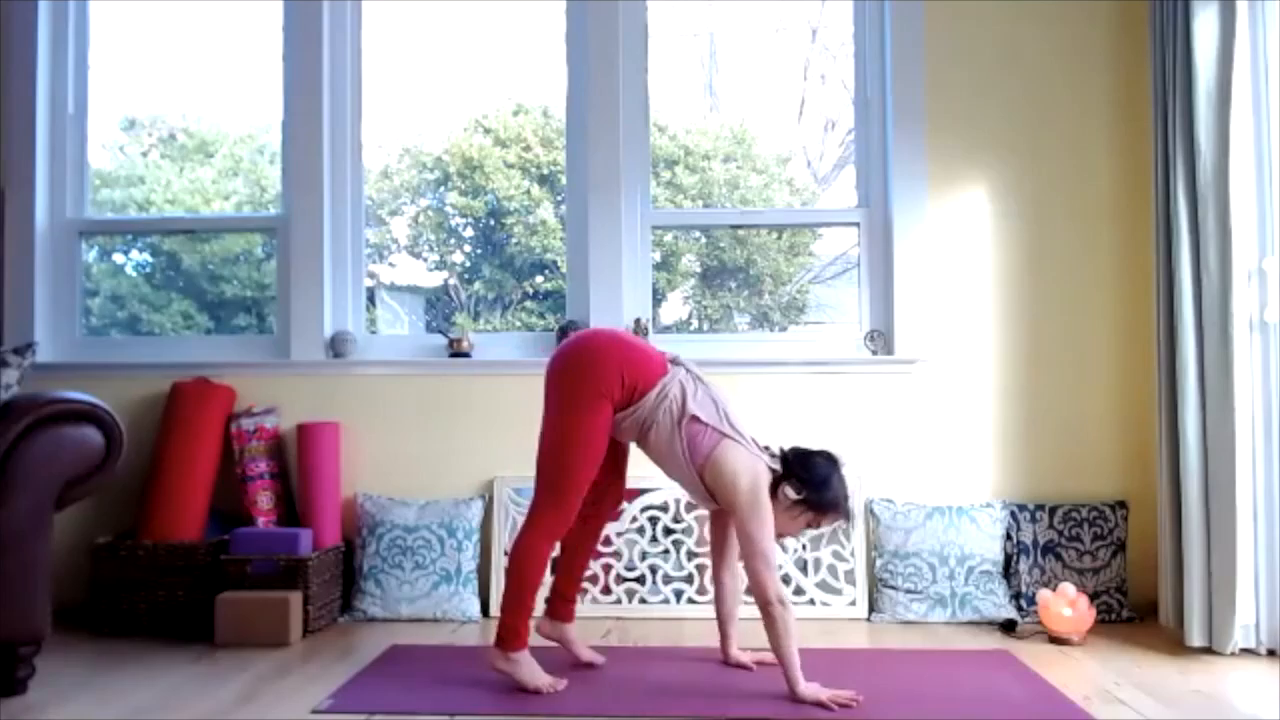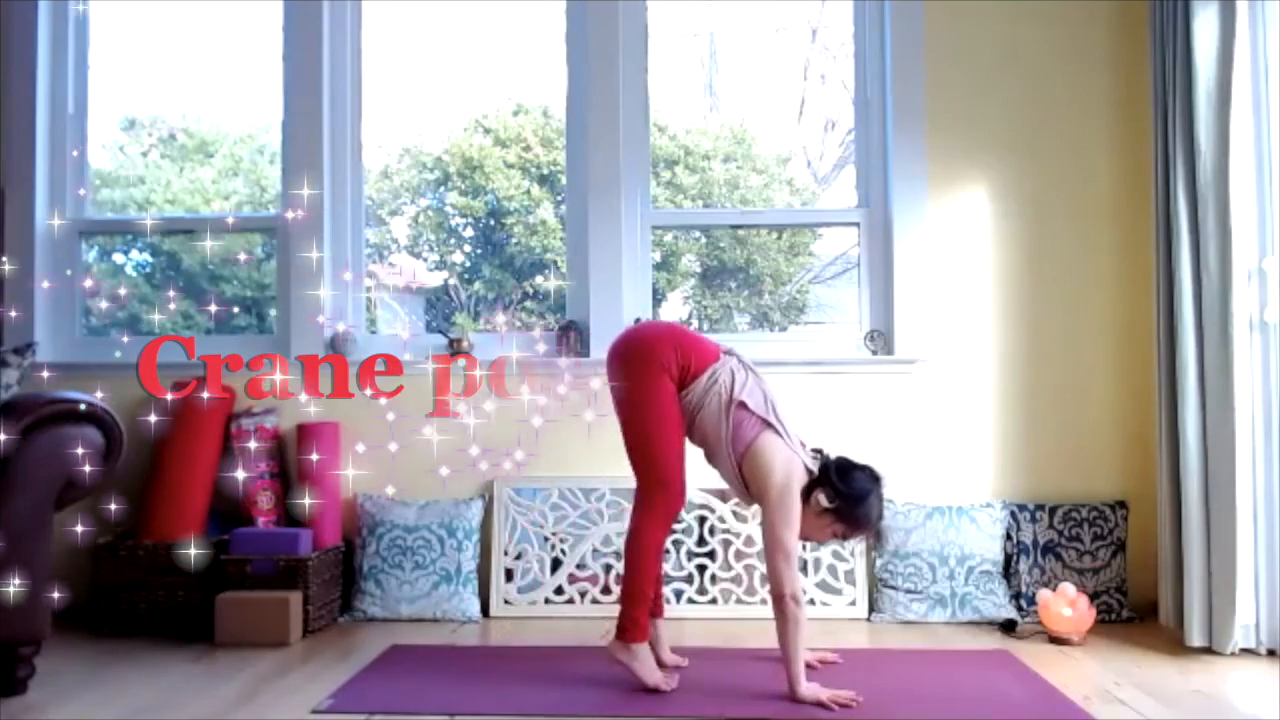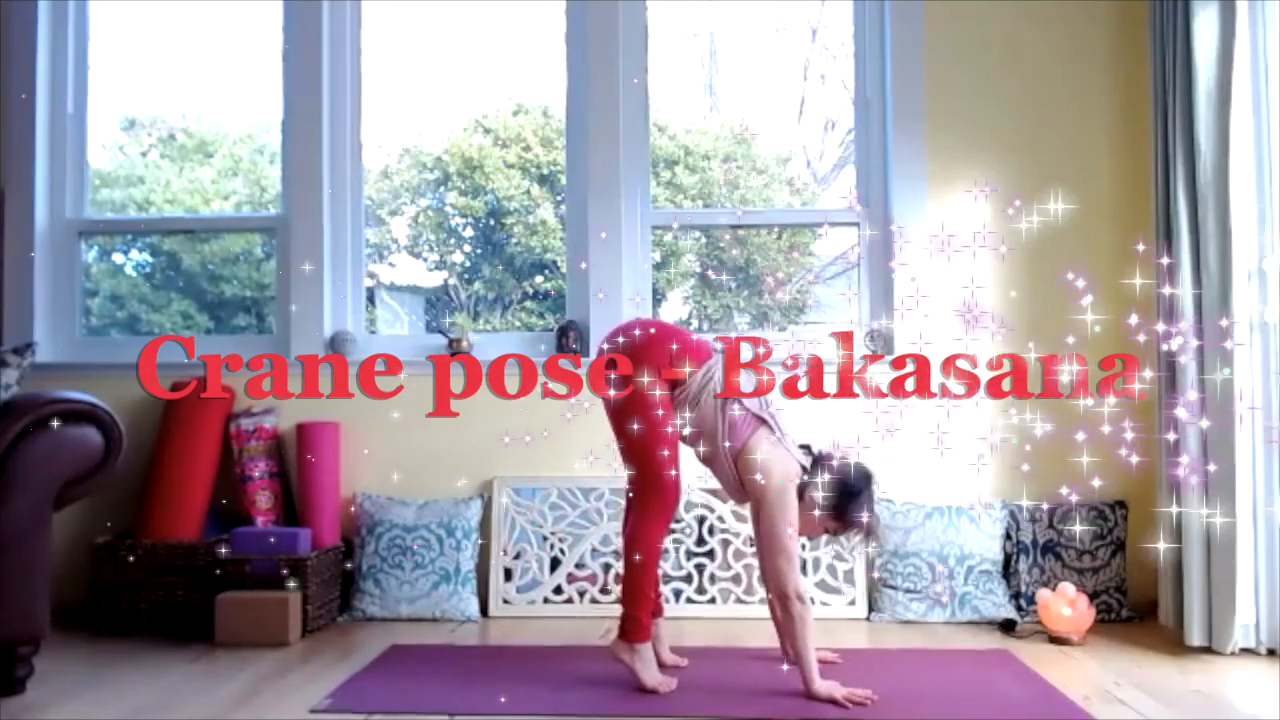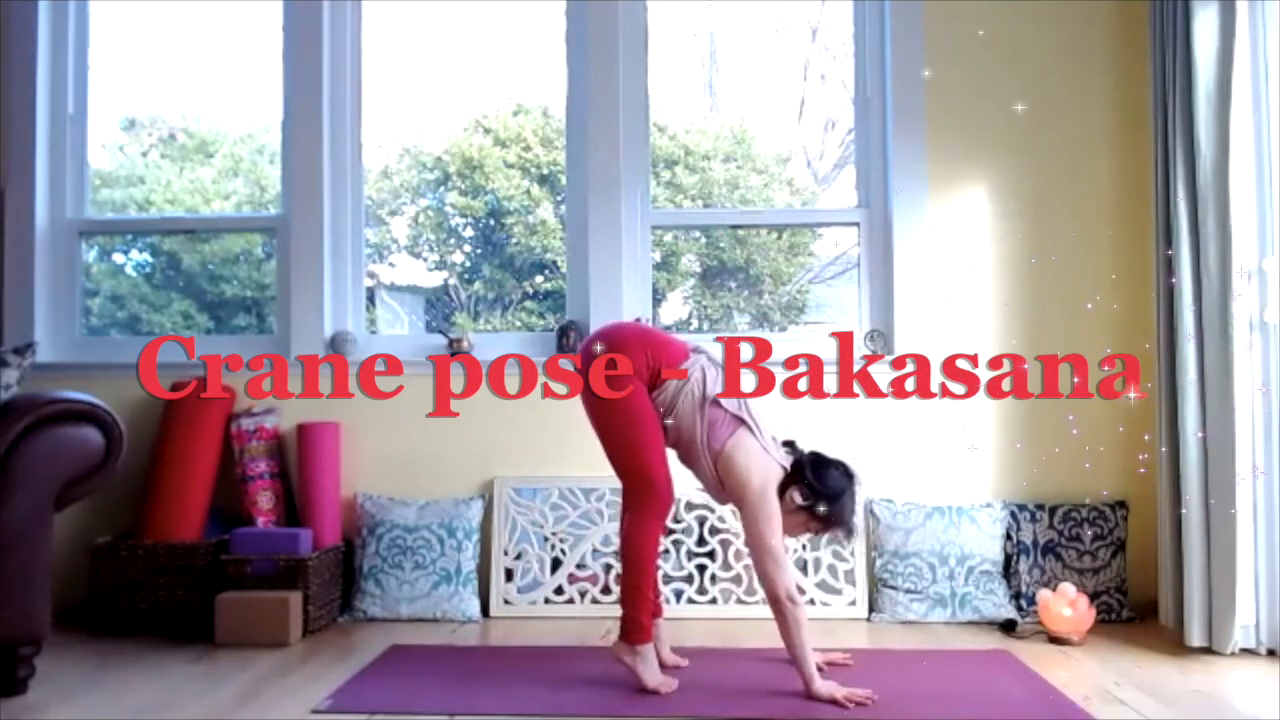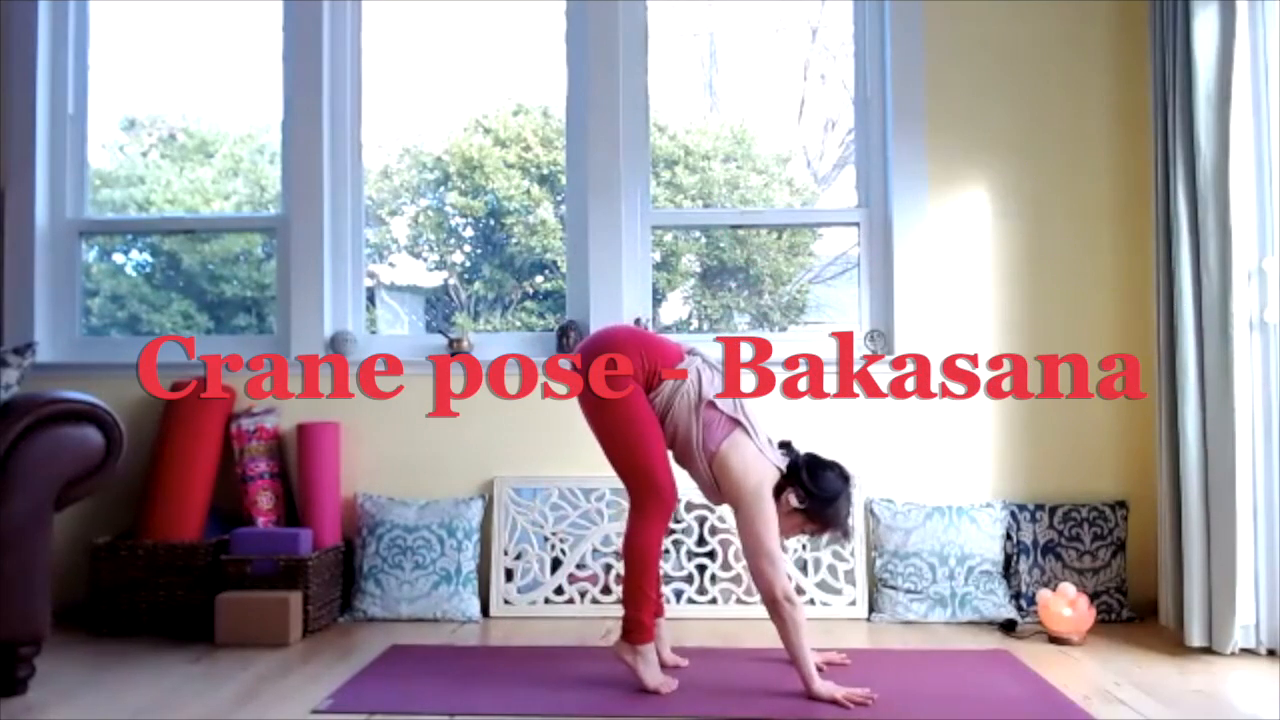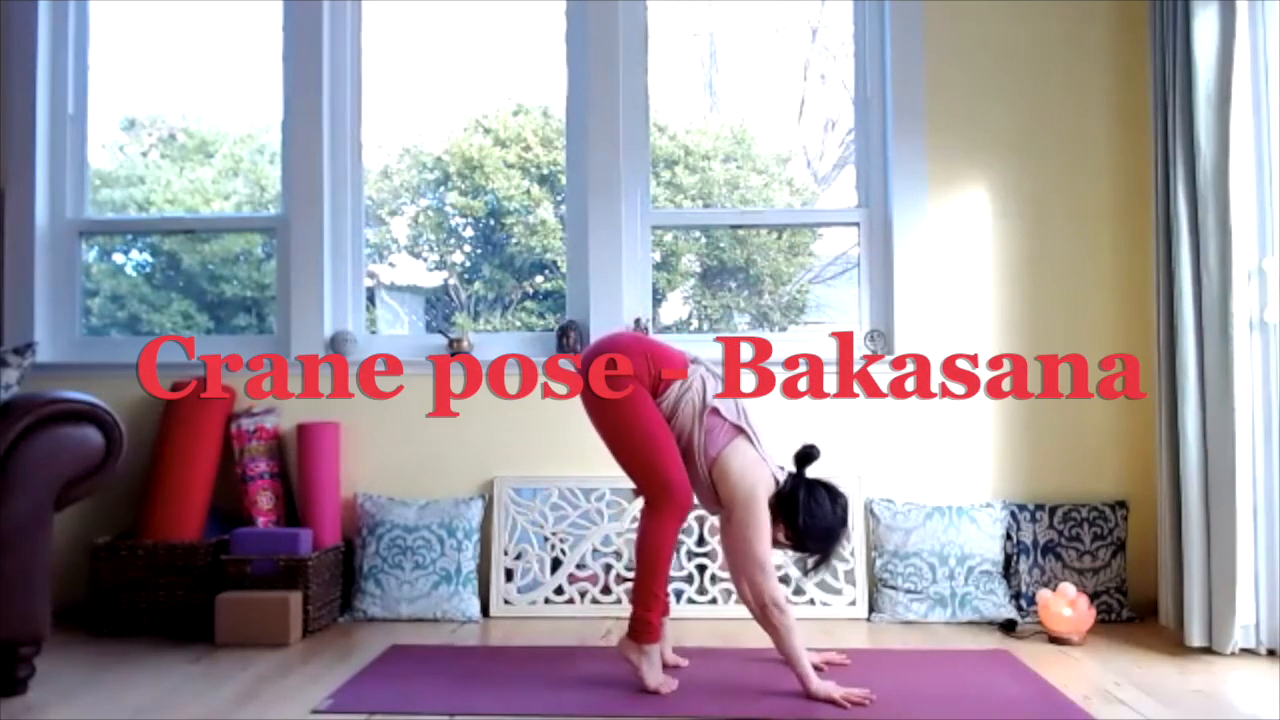
dt=0.7s
person 1, frame 1
left shoulder: (736, 478)
right shoulder: (750, 485)
left elbow: (726, 564)
right elbow: (772, 596)
left wrist: (730, 647)
right wrist: (799, 685)
left hip: (611, 366)
right hip: (598, 368)
left knee: (598, 505)
right knee: (556, 515)
left ankle: (560, 621)
right ankle: (511, 647)
person 1, frame 2
left shoulder: (800, 476)
right shoulder: (785, 483)
left elbow: (784, 585)
right elbow: (787, 592)
left wrist: (795, 651)
right wrist: (799, 685)
left hip: (675, 363)
right hip: (651, 354)
left knee: (660, 503)
right knee: (662, 503)
left ankle: (650, 625)
right ankle: (631, 639)
person 1, frame 3
left shoulder: (775, 474)
right shoulder: (779, 484)
left elbow: (772, 573)
right elbow: (792, 592)
left wrist: (791, 649)
right wrist: (813, 681)
left hip: (658, 360)
right hip: (639, 356)
left knee: (650, 500)
right knee: (658, 502)
left ankle: (651, 630)
right ankle: (635, 639)
person 1, frame 4
left shoulder: (774, 473)
right shoulder: (760, 486)
left elbow: (780, 584)
right elbow: (783, 593)
left wrist: (804, 654)
right wrist: (813, 682)
left hip: (644, 363)
right hip: (618, 357)
left knee: (646, 499)
right knee: (652, 500)
left ankle: (651, 631)
right ankle: (636, 641)
person 1, frame 5
left shoulder: (765, 474)
right shoulder: (755, 486)
left elbow: (772, 584)
right elbow: (780, 594)
left wrist: (802, 652)
right wrist: (813, 682)
left hip: (640, 365)
right hip: (616, 360)
left knee: (652, 500)
right knee: (656, 500)
left ankle: (653, 630)
right ankle: (638, 640)
person 1, frame 6
left shoulder: (764, 487)
right shoulder: (751, 496)
left elbow: (747, 581)
right elbow: (771, 601)
left wrist: (795, 652)
right wrist: (811, 682)
left hip: (644, 372)
right hip: (617, 366)
left knee: (667, 501)
right knee: (672, 500)
left ankle: (655, 632)
right ankle: (642, 639)
